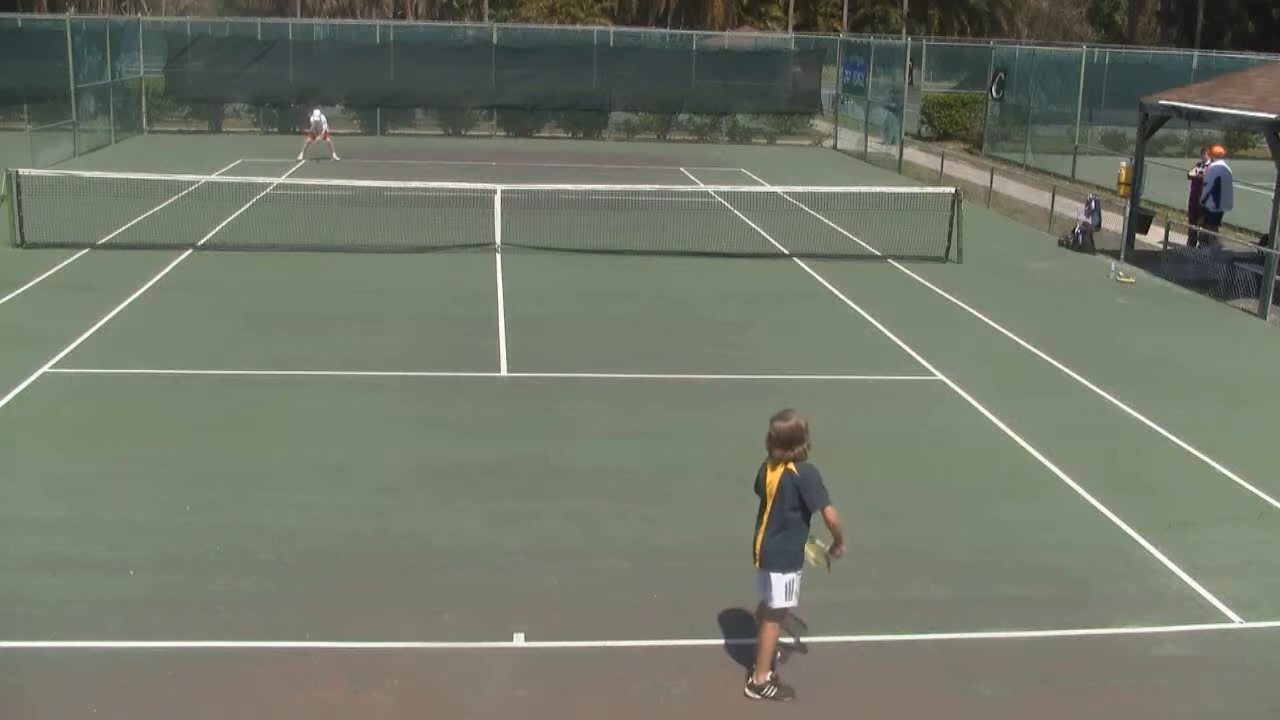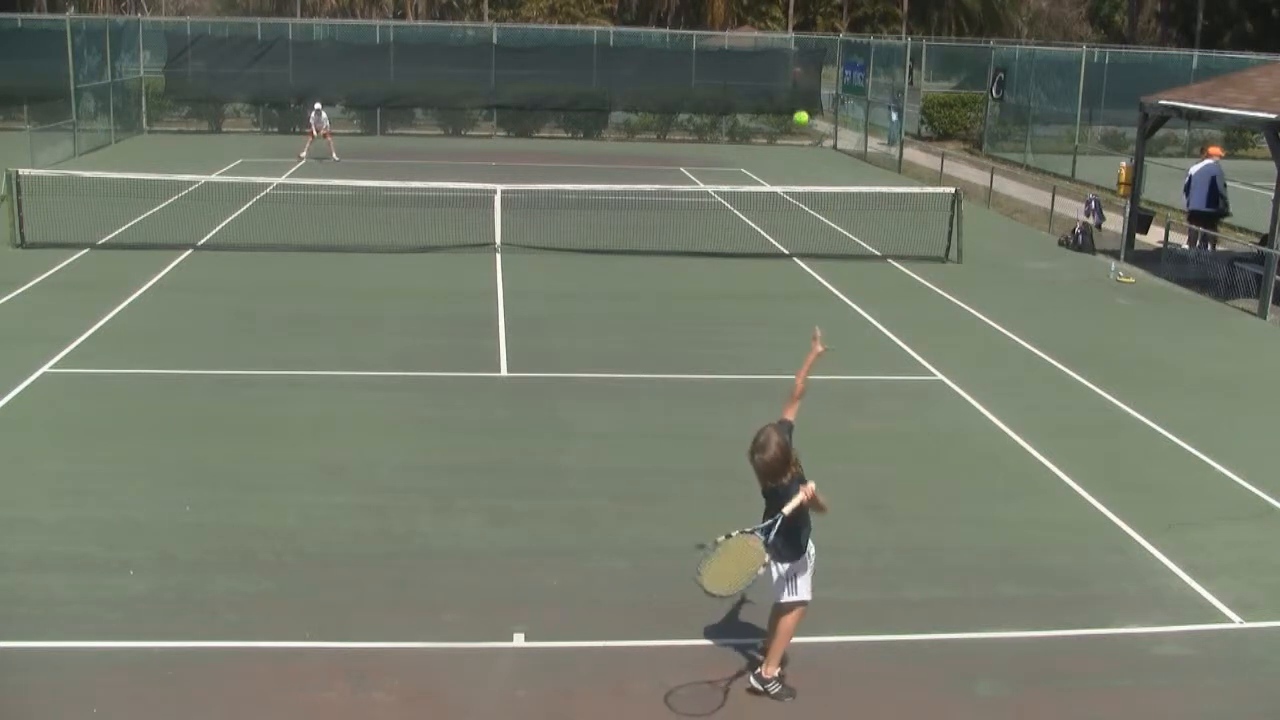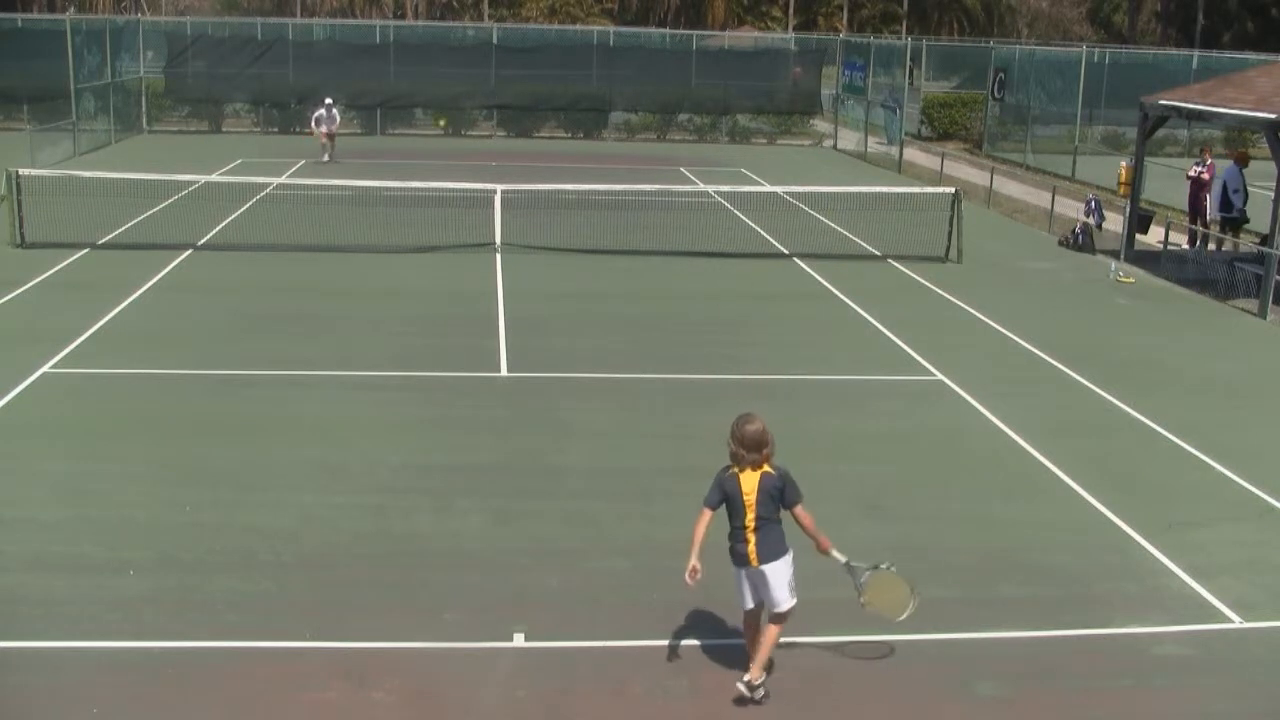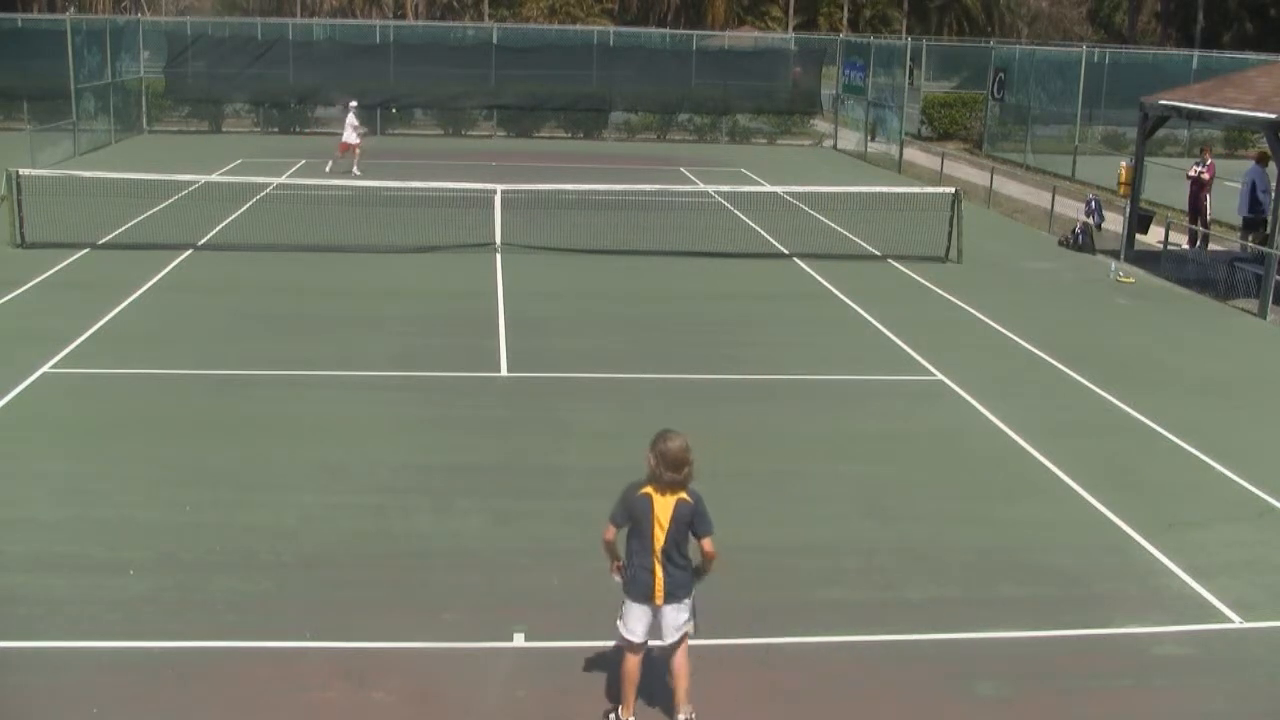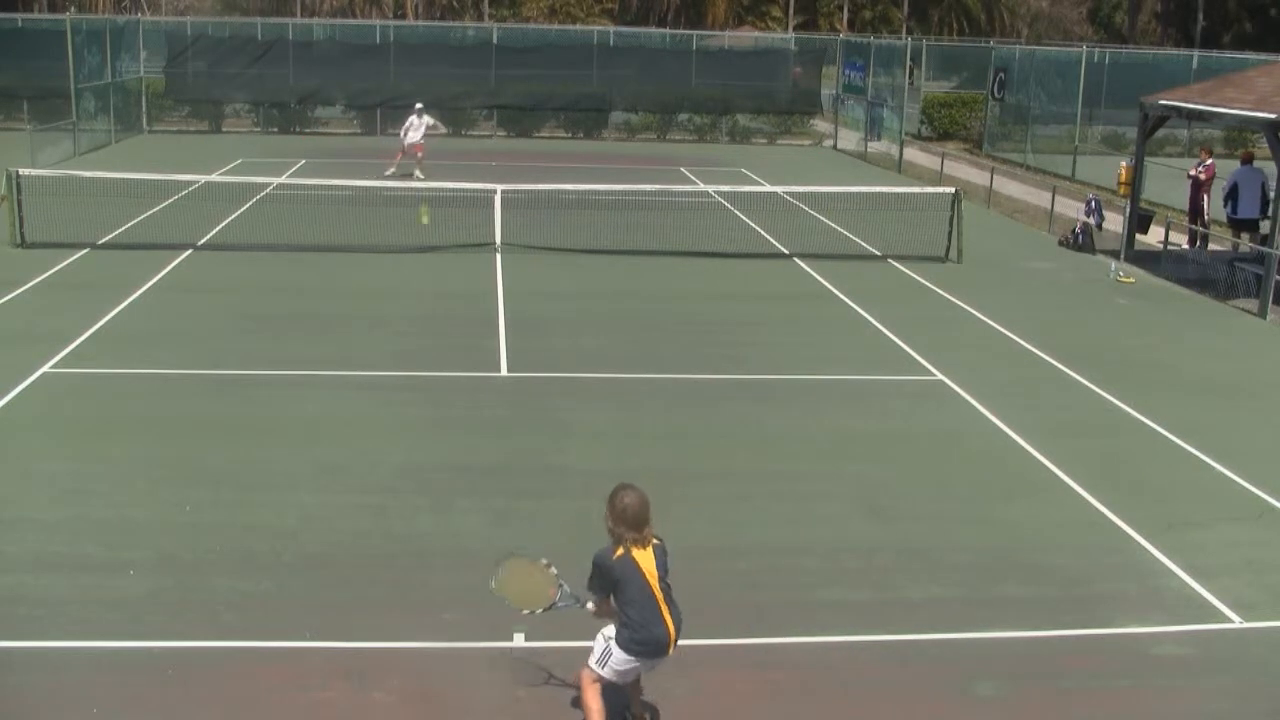
dt=1s
person 1, frame 1
left shoulder: (767, 467)
right shoulder: (805, 473)
right elbow: (830, 516)
right wrist: (839, 542)
left hip: (764, 549)
right hip: (785, 556)
left knee: (767, 606)
right knee: (776, 616)
left ankle: (765, 656)
right ankle: (759, 679)
person 1, frame 2
left shoulder: (779, 442)
right shoulder: (784, 487)
left elbow: (795, 397)
right elbow: (821, 508)
left wrist: (813, 356)
right wrist: (810, 495)
left hip: (789, 541)
right hip: (788, 549)
left knee: (785, 602)
right knee: (795, 606)
left ankle: (769, 649)
right ankle: (766, 673)
person 1, frame 3
left shoulder: (725, 477)
right shoulder: (778, 476)
left elbow: (704, 516)
right elbow: (800, 515)
left wrist: (694, 557)
right wrist: (821, 540)
left hip: (741, 556)
right hip: (774, 555)
left knee: (751, 611)
right knee: (779, 614)
left ankle: (755, 665)
right ankle: (753, 676)
person 1, frame 4
left shoulder: (634, 493)
right shoulder: (692, 501)
left elbow: (609, 536)
right elbow: (708, 550)
left wrist: (615, 560)
right wrist: (703, 569)
left hip: (638, 586)
right hip: (677, 588)
left knee: (633, 649)
right knee: (678, 646)
person 1, frame 5
left shoulder: (605, 559)
right shoulder: (657, 546)
left elbow: (603, 608)
left hip: (639, 640)
right hip: (669, 634)
left knee: (589, 679)
right knee: (628, 661)
